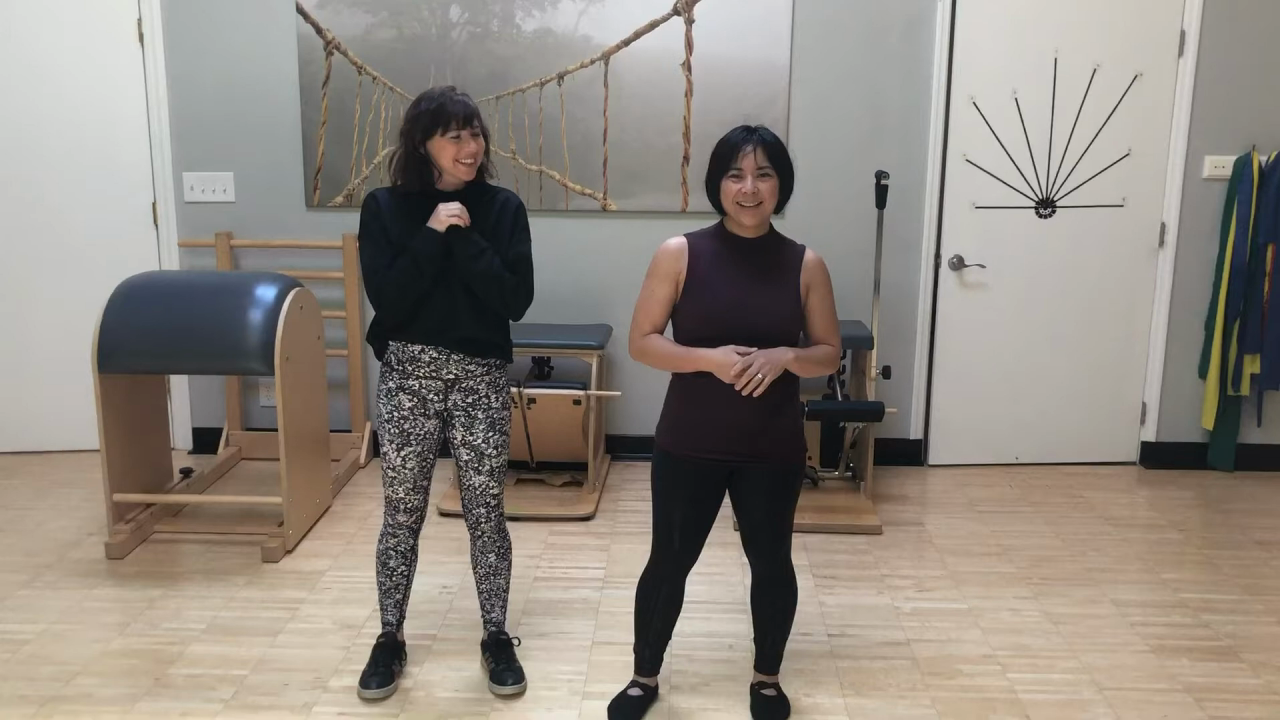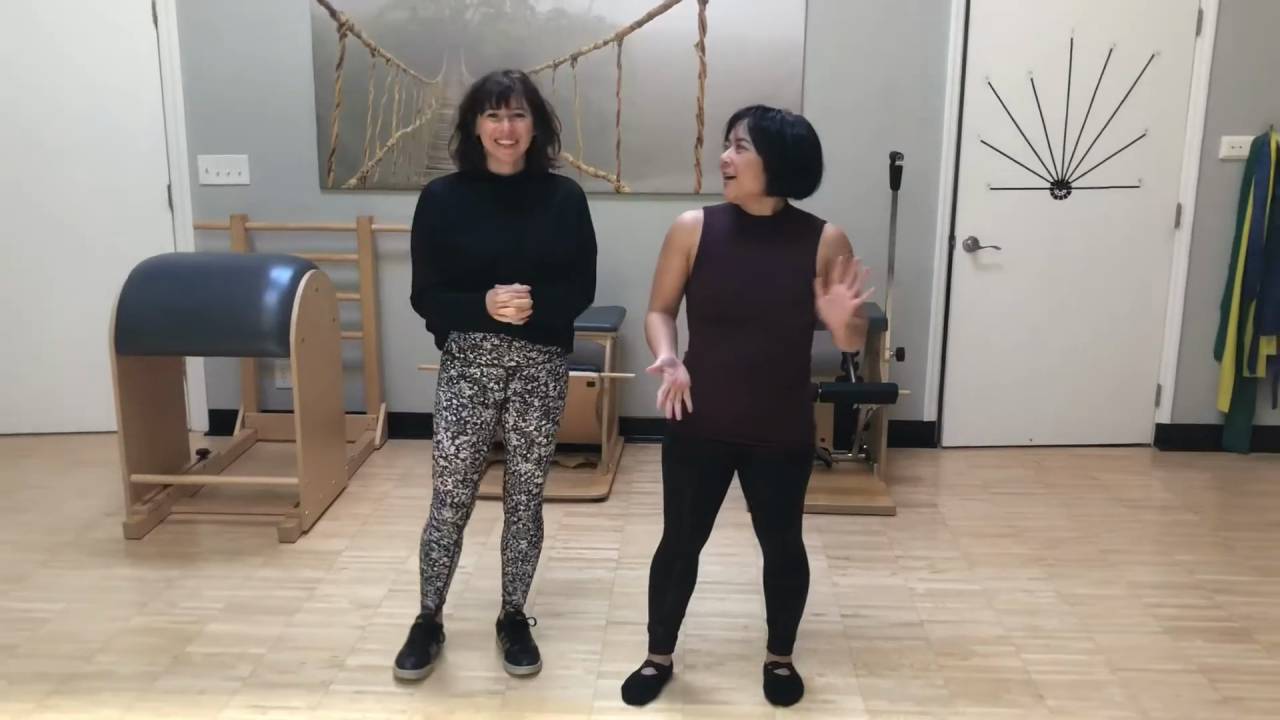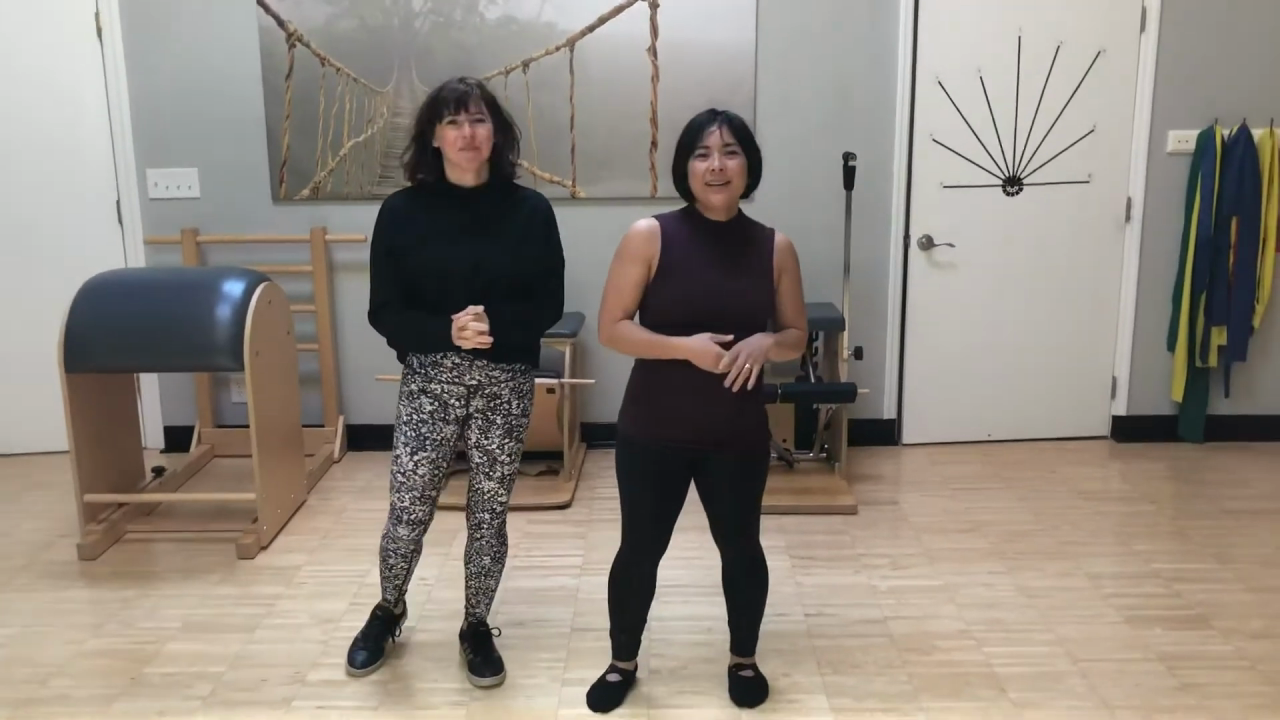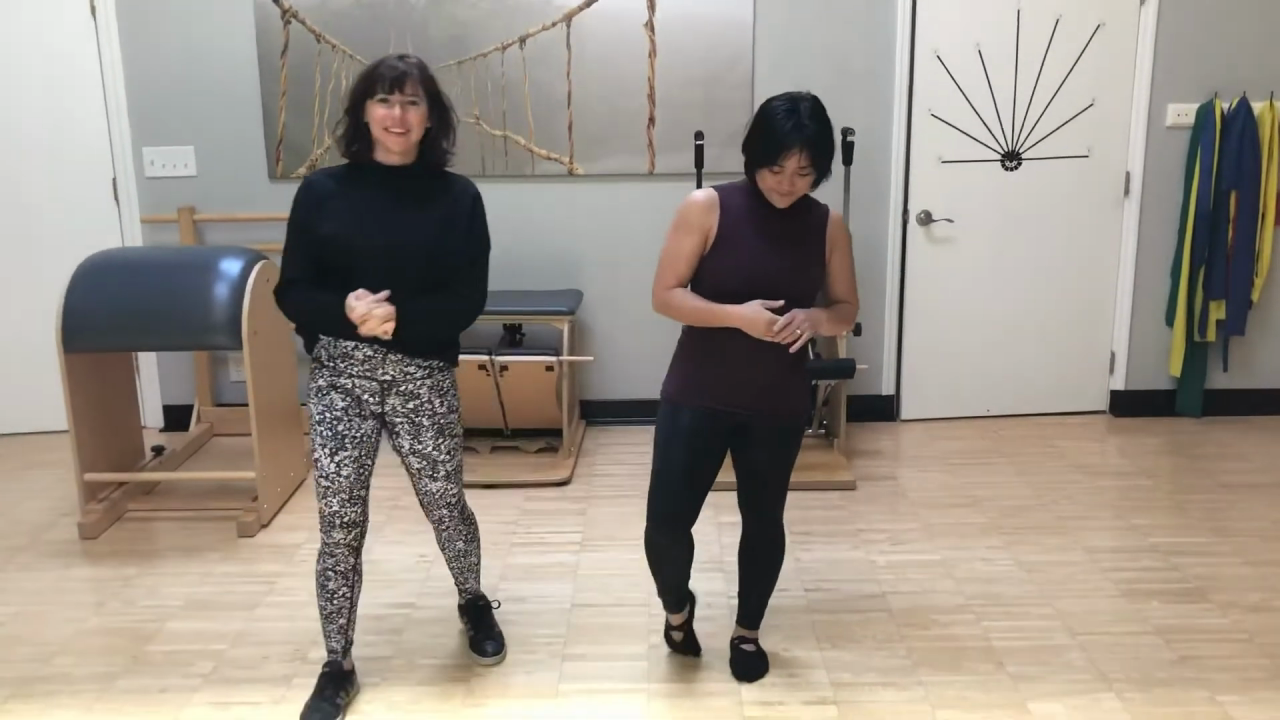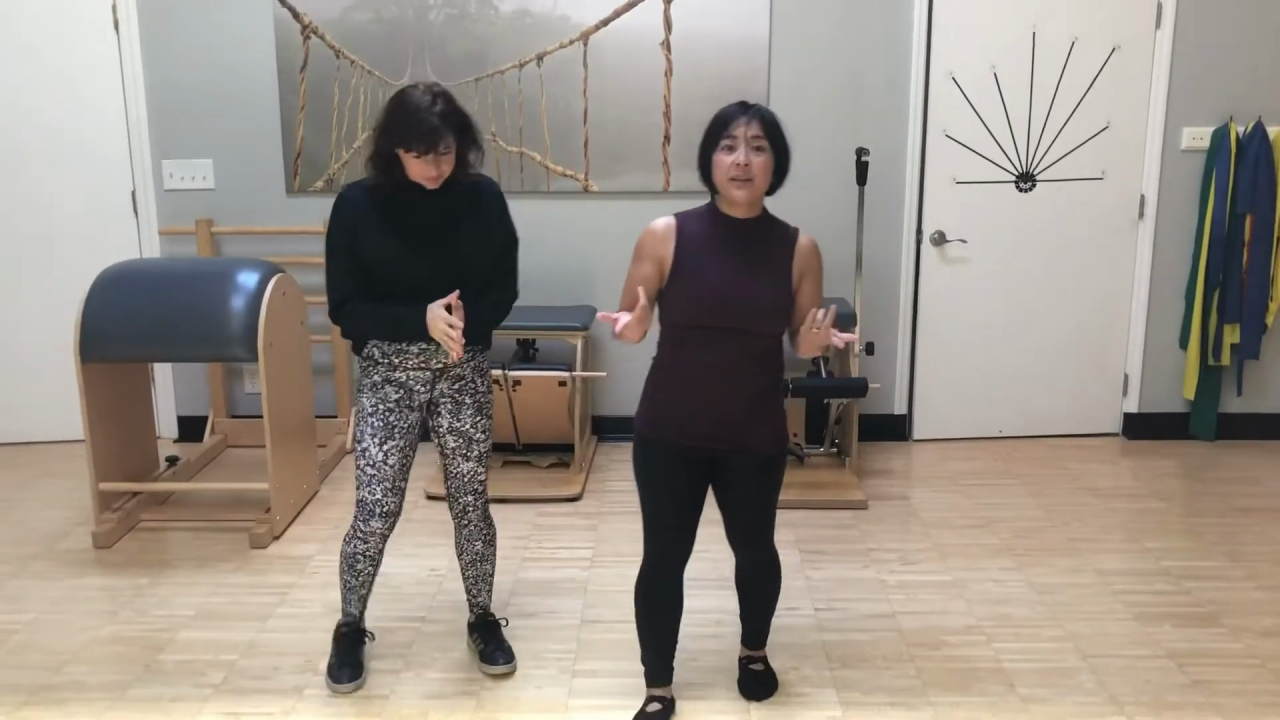
dt=1s
person 1, frame 1
left shoulder: (501, 207)
right shoulder: (385, 207)
left elbow: (516, 300)
right elbow: (386, 298)
left wrist: (464, 238)
right wrist: (433, 235)
left hip: (481, 376)
right hip: (407, 375)
left knee: (486, 511)
right knee: (402, 512)
left ankle: (496, 637)
right ankle: (390, 638)
person 1, frame 2
left shoulder: (563, 197)
right shoulder: (442, 197)
left elbow: (582, 289)
right elbow: (425, 296)
left wrist: (534, 302)
right wrist: (484, 304)
left hip: (541, 365)
right hip: (467, 363)
left knee: (525, 497)
right knee: (451, 499)
left ankle: (513, 616)
right ankle: (428, 621)
person 1, frame 3
left shoulder: (530, 210)
right shoulder: (403, 211)
left elbow: (549, 305)
right elbow: (384, 312)
left wrist: (496, 325)
right wrist: (448, 330)
left hip: (505, 382)
right hip: (429, 379)
left knee: (489, 512)
right knee: (409, 512)
left ankle: (477, 628)
right ankle: (388, 612)
person 1, frame 4
left shoulder: (456, 197)
right shoulder: (322, 190)
left elbow: (468, 300)
right elbow: (291, 291)
left wrist: (401, 317)
right wrist: (345, 310)
left hip: (424, 376)
right hip: (339, 376)
left knee: (446, 506)
right knee: (340, 527)
left ankle: (473, 602)
right ankle: (337, 666)
person 1, frame 5
left shoulder: (483, 199)
right shoulder: (358, 205)
left elbow: (503, 290)
right elbow: (344, 306)
left wrist: (464, 319)
right wrist: (422, 319)
left hip: (465, 369)
right hip: (388, 372)
left knee: (469, 501)
right knee: (376, 510)
left ankle: (482, 618)
right ankle: (350, 627)
person 2, frame 1
left shoulder: (804, 264)
right shoulder: (679, 254)
left elbow: (830, 353)
right elbow: (641, 342)
left wrist: (784, 357)
right wrist: (709, 358)
left hip: (773, 450)
right hip: (688, 447)
left knee: (771, 562)
right knee: (669, 562)
person 2, frame 2
left shoulder: (824, 240)
right shoulder: (693, 228)
left elbow: (850, 340)
right elbow: (659, 309)
left wrist: (841, 319)
right wrist: (668, 358)
left hip: (782, 431)
right hip: (699, 425)
left knee: (782, 545)
right knee: (680, 541)
left ankle: (779, 657)
right ankle: (659, 656)
person 2, frame 3
left shoulder: (775, 247)
right shoulder: (649, 237)
left elbow: (797, 335)
right elbow: (612, 328)
left wrist: (765, 343)
right wrist: (686, 346)
left hip: (739, 434)
right hip: (653, 432)
left knee: (741, 547)
right knee: (640, 550)
left ankle: (743, 659)
right ankle: (623, 662)
person 2, frame 4
left shoulder: (827, 225)
right shoulder: (707, 206)
left elbow: (847, 309)
right elbow: (665, 295)
left wrist: (815, 318)
right wrist: (737, 315)
left hip: (778, 403)
right hip: (697, 394)
left knee: (763, 519)
right knee: (667, 518)
left ankle: (747, 631)
right ankle: (677, 607)
person 2, frame 5
left shoulder: (798, 249)
right shoulder: (665, 235)
left elbow: (803, 338)
right elbow: (631, 319)
left wrist: (817, 338)
right wrist: (632, 326)
left hip: (755, 436)
right hip: (668, 432)
left knee: (754, 549)
right knee: (663, 558)
left ankle: (753, 651)
